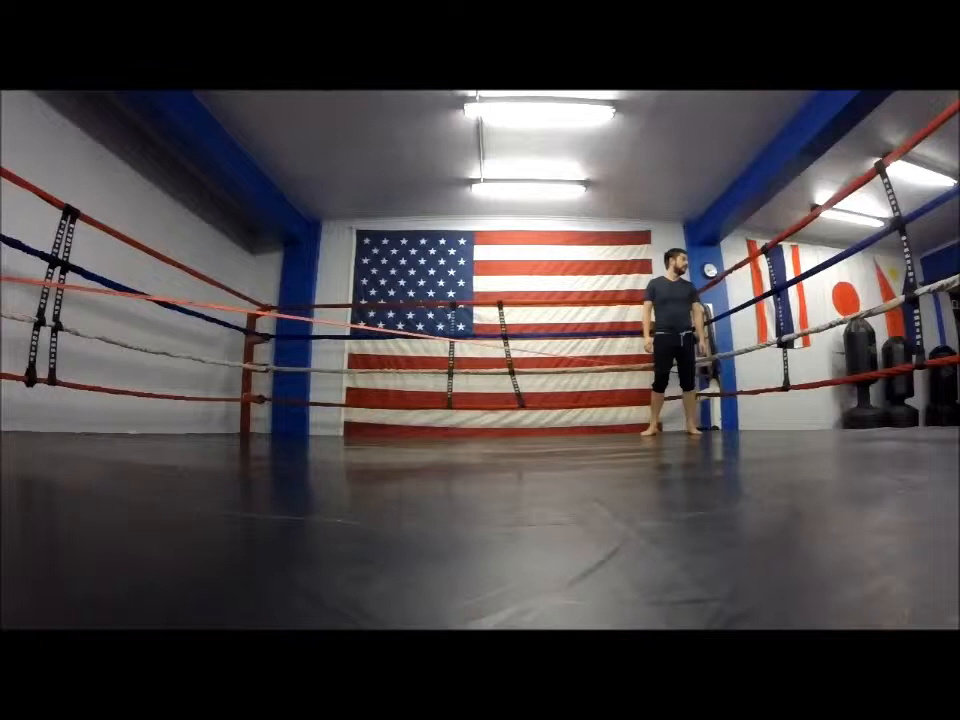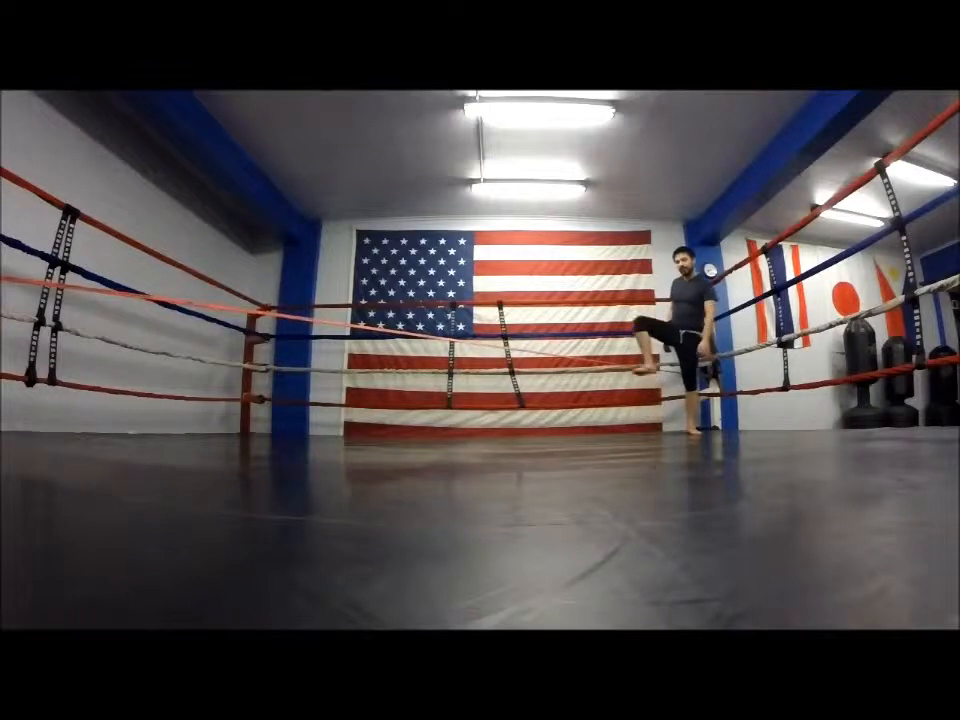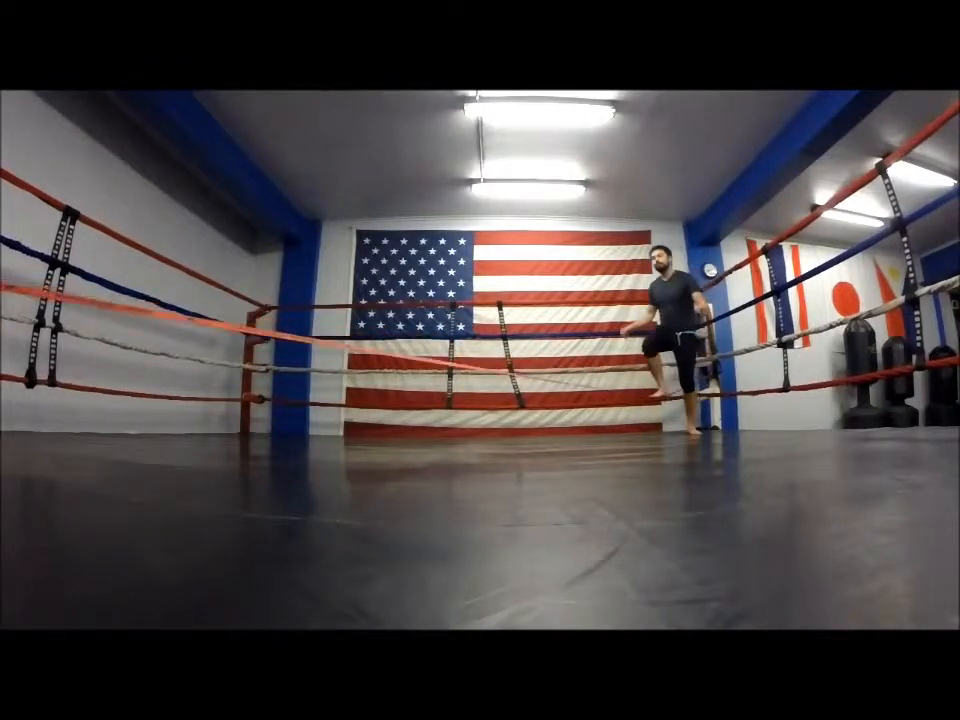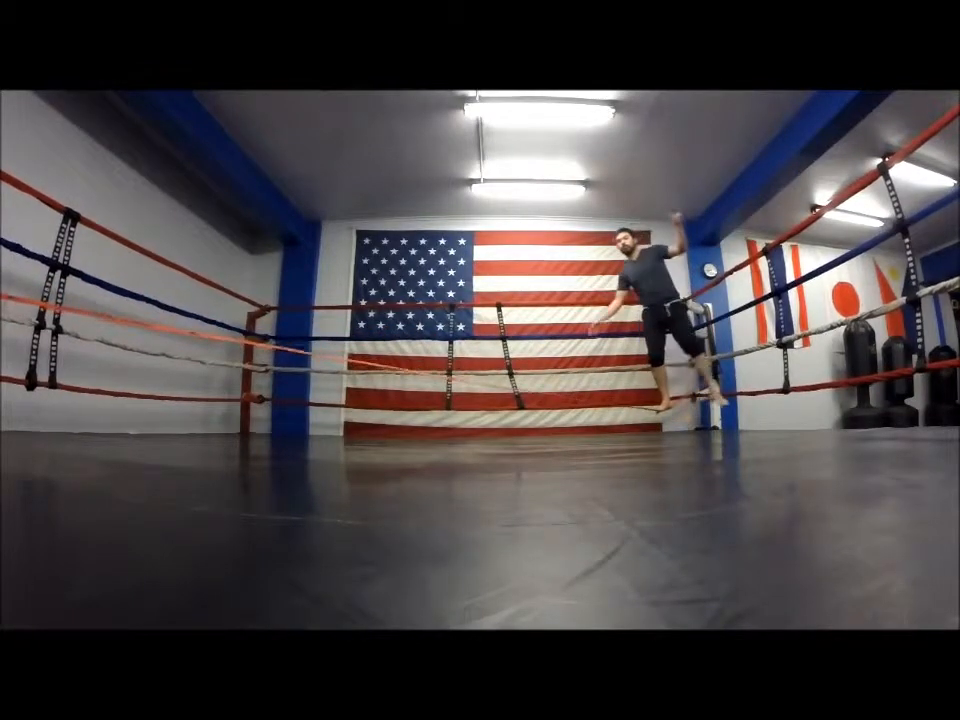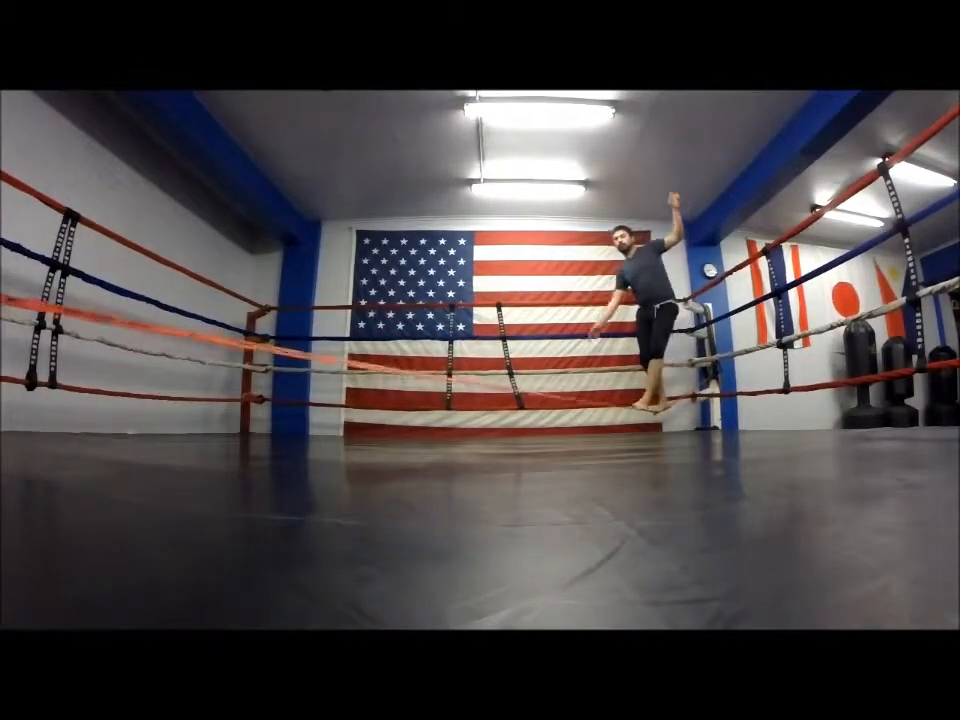
dt=1s
person 1, frame 1
left shoulder: (689, 287)
right shoulder: (655, 284)
left elbow: (697, 313)
right elbow: (646, 311)
left wrist: (702, 339)
right wrist: (647, 336)
left hip: (686, 338)
right hip: (663, 337)
left knee: (688, 382)
right knee: (660, 381)
left ankle: (691, 425)
right ankle: (653, 425)
person 1, frame 2
left shoulder: (704, 284)
right shoulder: (676, 283)
left elbow: (710, 313)
left wrist: (706, 340)
right wrist: (664, 333)
left hip: (691, 336)
right hip: (673, 330)
left knee: (690, 380)
right knee: (640, 321)
left ankle: (691, 425)
right ankle: (650, 363)
person 1, frame 3
left shoulder: (685, 279)
right shoulder: (654, 287)
left elbow: (700, 301)
right elbow: (650, 314)
left wrist: (704, 309)
right wrist: (633, 327)
left hip: (686, 334)
right hip: (665, 331)
left knee: (686, 380)
right knee: (649, 345)
left ankle: (691, 425)
right ankle: (662, 387)
person 1, frame 4
left shoulder: (653, 252)
right shoulder: (625, 272)
left elbow: (680, 248)
right elbow: (617, 300)
left wrist: (678, 226)
right wrist: (600, 319)
left hip: (672, 306)
right hip: (651, 313)
left knee: (692, 345)
right knee: (655, 356)
left ankle: (713, 390)
right ankle: (665, 399)
person 1, frame 5
left shoulder: (650, 249)
right shoulder: (623, 271)
left elbow: (677, 237)
right elbow: (615, 300)
left wrist: (675, 210)
right wrist: (601, 321)
left hip: (665, 306)
right hip: (644, 311)
left knee: (655, 351)
right knee: (646, 356)
left ankle: (646, 399)
right ankle: (662, 400)
